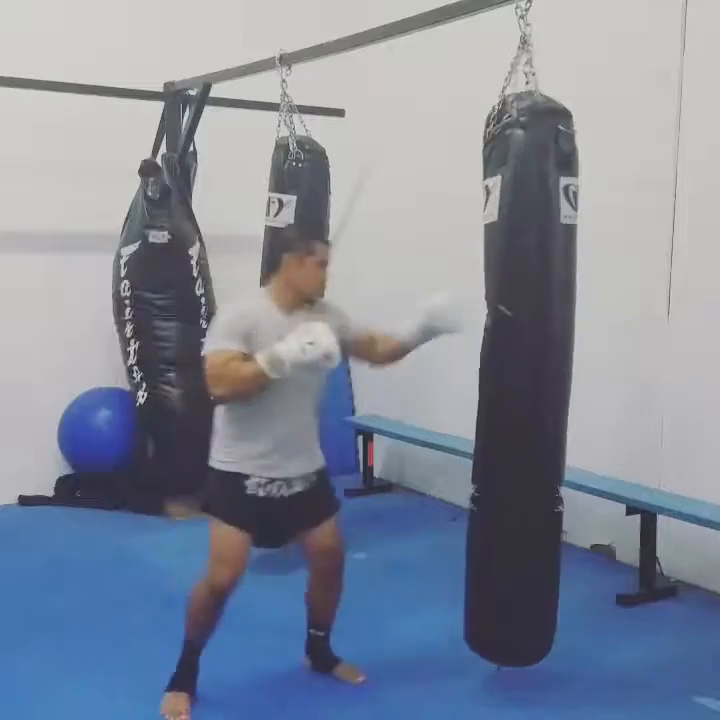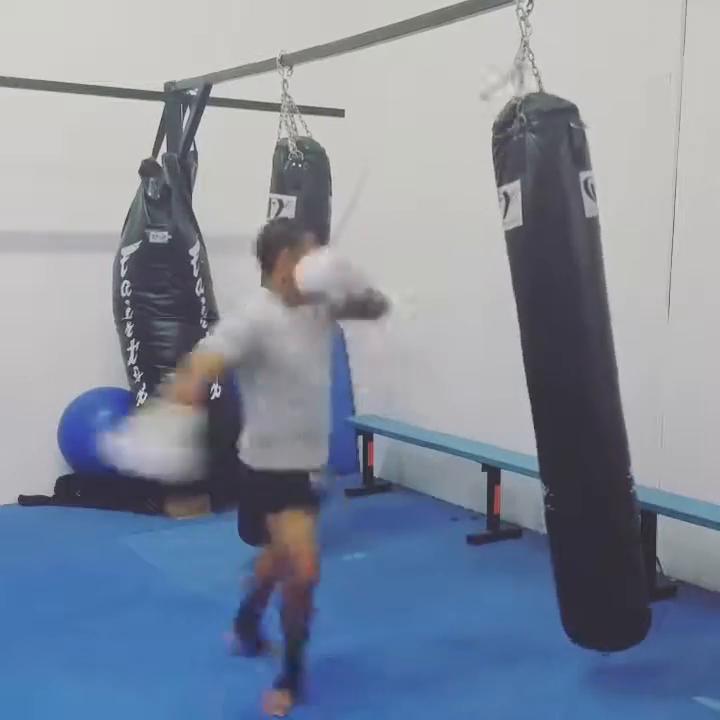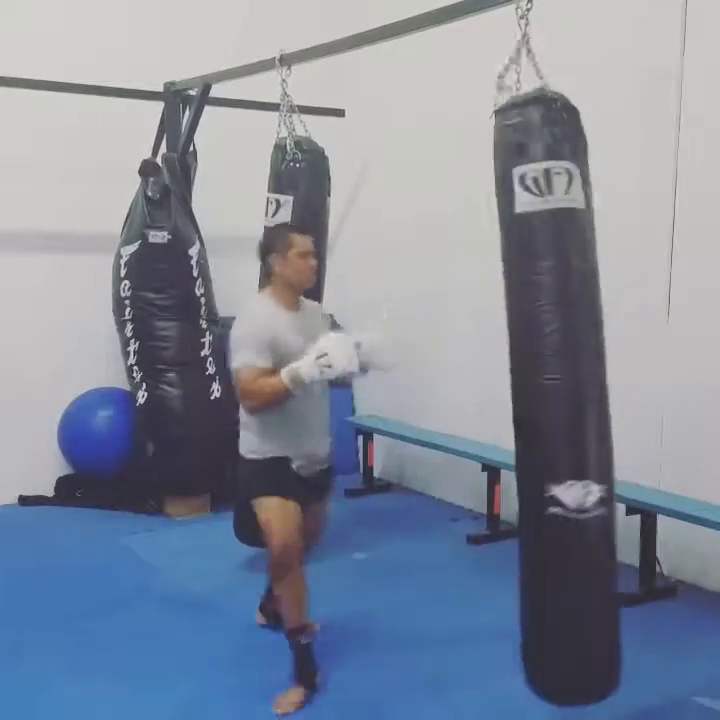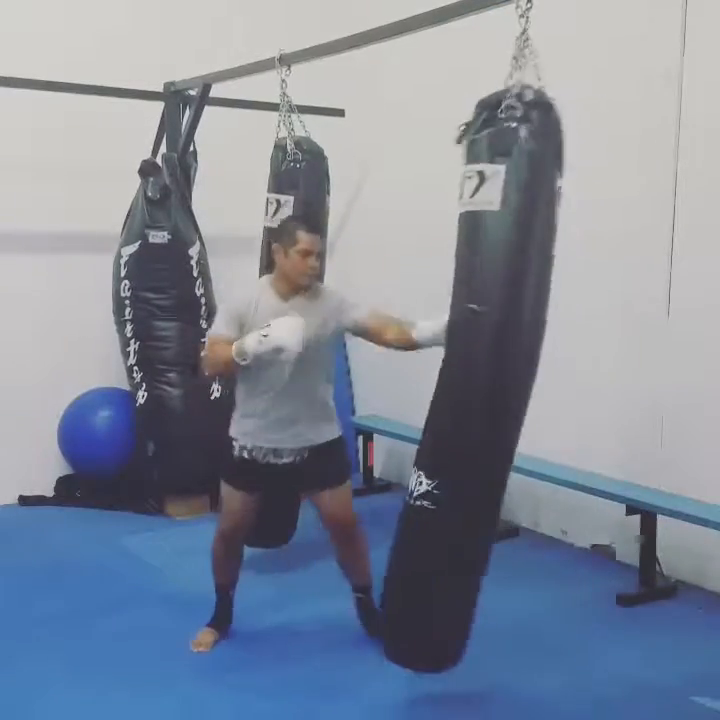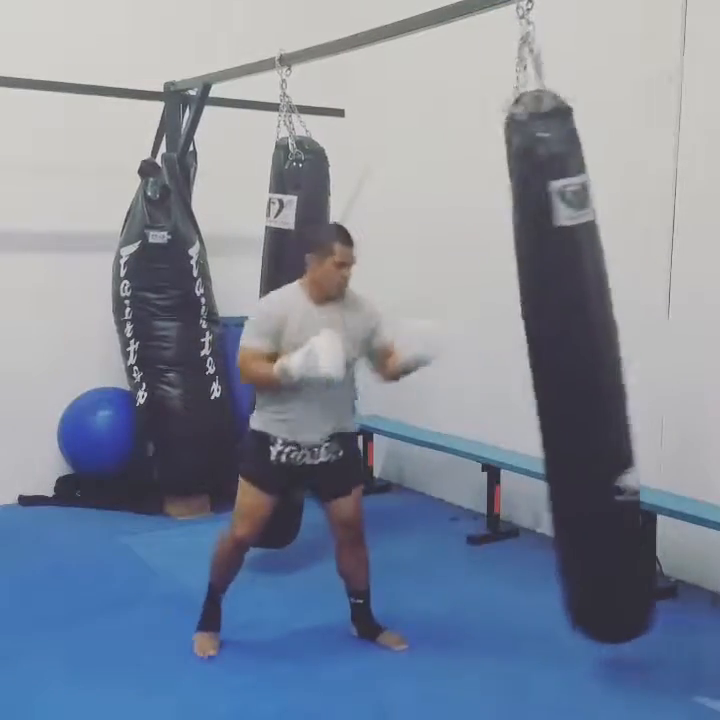
dt=0.7s
person 1, frame 1
left shoulder: (324, 316)
right shoulder: (239, 316)
left elbow: (376, 350)
right elbow: (221, 385)
left wrist: (420, 330)
right wrist: (280, 358)
left hip: (301, 469)
right hip: (240, 471)
left knee: (330, 557)
right knee: (222, 579)
left ankle: (319, 654)
right ankle: (182, 677)
person 1, frame 2
left shoulder: (316, 299)
right shoulder: (252, 319)
left elbow: (374, 310)
right elbow: (195, 373)
left wrist: (349, 283)
left hip: (311, 458)
right hip: (275, 466)
left knee: (289, 555)
right knee: (303, 571)
left ankle: (247, 622)
right ankle: (290, 675)
person 1, frame 3
left shoulder: (315, 313)
right shoulder: (255, 322)
right elbow: (253, 397)
left wrist: (350, 360)
right wrist: (303, 372)
left hip: (314, 450)
right hip: (269, 456)
left knee: (307, 539)
right knee: (284, 551)
left ankle: (274, 607)
right ankle: (305, 672)
person 1, frame 4
left shoulder: (332, 302)
right shoulder: (242, 304)
left elbow: (386, 331)
right elbow: (213, 364)
left wrist: (431, 332)
right wrist: (250, 346)
left hip: (316, 441)
right hip: (253, 440)
left knee: (345, 527)
right knee: (231, 531)
left ankle: (370, 613)
right ankle: (220, 616)
person 1, frame 5
left shoulder: (359, 310)
right shoulder: (273, 307)
left elbow: (386, 366)
right elbow: (248, 373)
left wrist: (409, 360)
right wrist: (296, 366)
left hip: (334, 441)
right hip: (273, 439)
left knee: (351, 530)
right knee: (241, 535)
left ankle: (364, 620)
right ankle: (210, 618)
